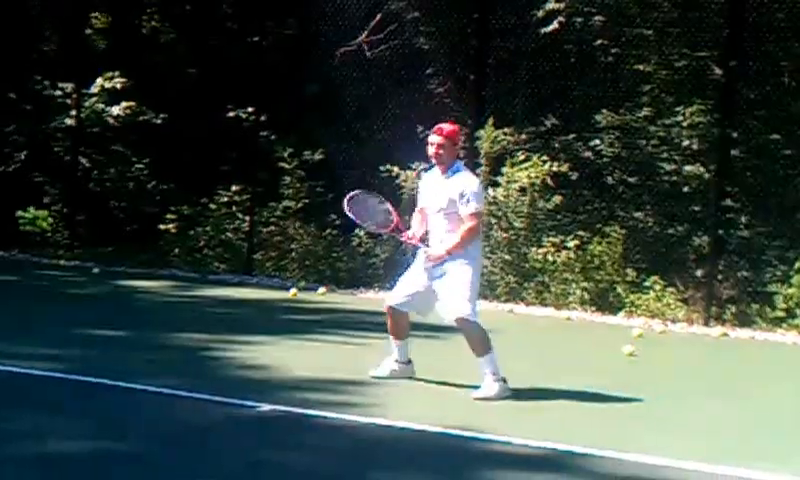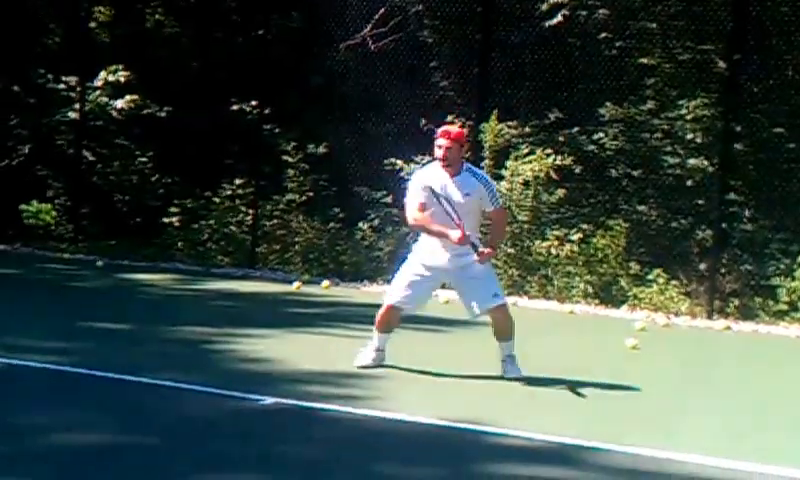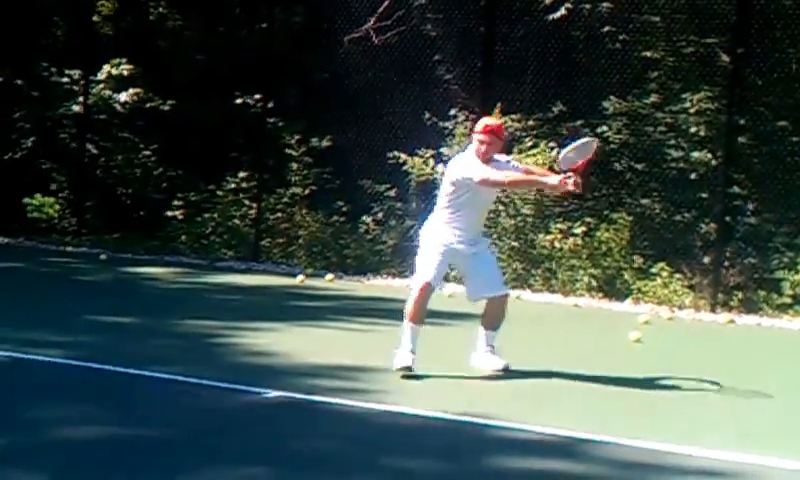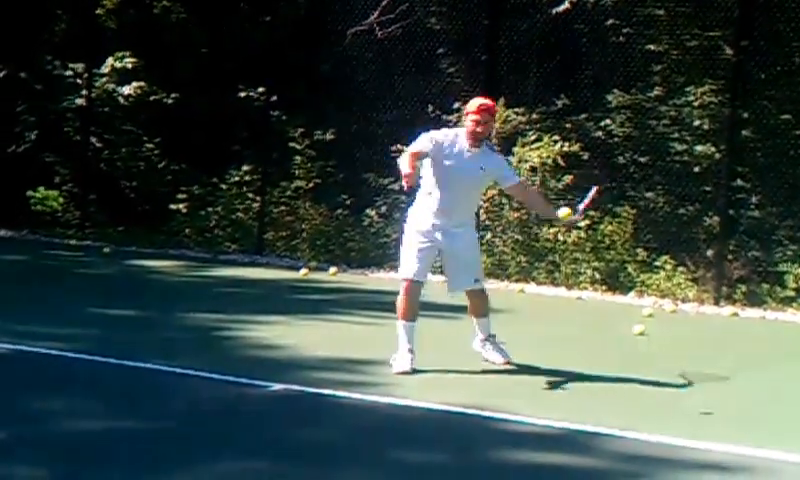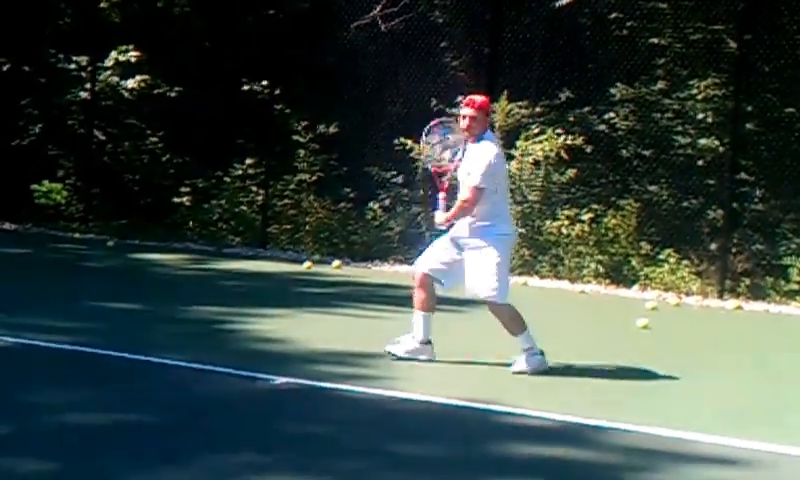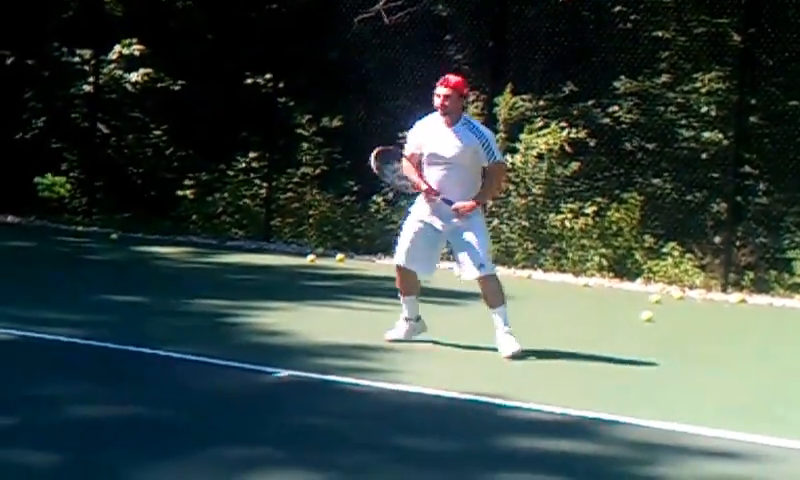
dt=0.5s
person 1, frame 1
left shoulder: (466, 183)
right shoulder: (427, 179)
left elbow: (473, 226)
left wrist: (445, 252)
right wrist: (416, 230)
left hip: (460, 260)
right hip: (431, 258)
left knee: (463, 317)
right knee: (394, 306)
left ankle: (494, 379)
right ankle: (401, 362)
person 1, frame 2
left shoulder: (480, 181)
right shoulder: (422, 178)
left elbow: (499, 217)
right elbow: (414, 217)
left wrist: (494, 245)
right wrist: (449, 233)
left hip: (469, 257)
right hip: (429, 254)
left knee: (499, 309)
right knee: (392, 305)
left ankle: (508, 360)
right ankle: (375, 349)
person 1, frame 3
left shoulder: (500, 163)
right shoulder: (463, 164)
left elbow: (530, 172)
right elbow: (504, 180)
left wrist: (561, 179)
right wrist: (550, 181)
left hip: (473, 241)
right hip: (440, 237)
left knee: (498, 296)
right knee: (423, 286)
left ankle: (483, 350)
right ankle: (406, 350)
person 1, frame 4
left shoulder: (493, 159)
right shoulder: (441, 139)
left elbow: (521, 189)
right elbow: (410, 155)
left wrist: (552, 213)
right wrist: (408, 169)
left hip: (459, 231)
right hip: (424, 224)
left knee: (472, 289)
right knee: (411, 283)
left ankle: (485, 339)
right ankle: (405, 350)
person 1, frame 5
left shoulder: (485, 152)
right shoulder: (474, 146)
left elbow: (469, 199)
left wrist: (447, 218)
left hip: (490, 236)
right hip: (465, 231)
left knee: (493, 298)
right knee: (422, 274)
left ankle: (532, 353)
right ankle: (421, 341)
person 1, frame 6
left shoulder: (478, 134)
right shoulder: (422, 128)
left elbow: (497, 173)
right elbow: (408, 162)
left wrist: (475, 202)
right wrist: (421, 183)
left hip: (467, 213)
right hip: (427, 210)
left knee: (483, 273)
right knee: (403, 266)
left ankle: (504, 332)
right ankle: (412, 320)
